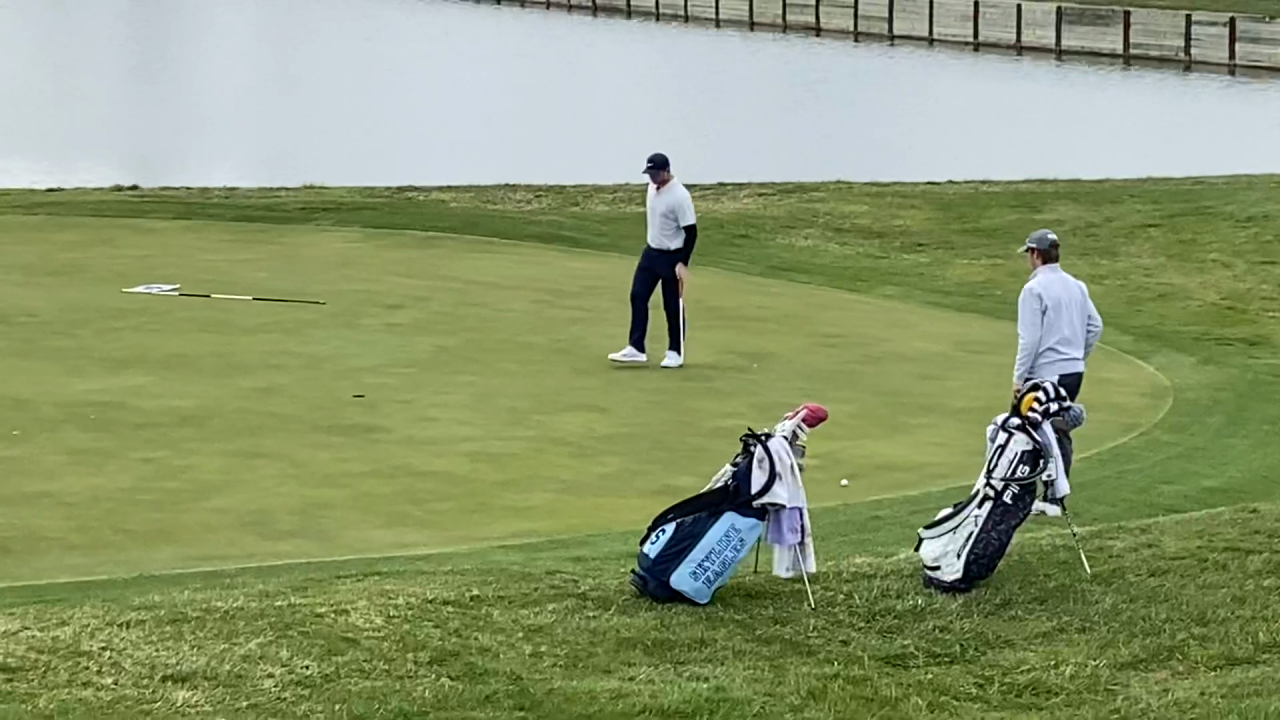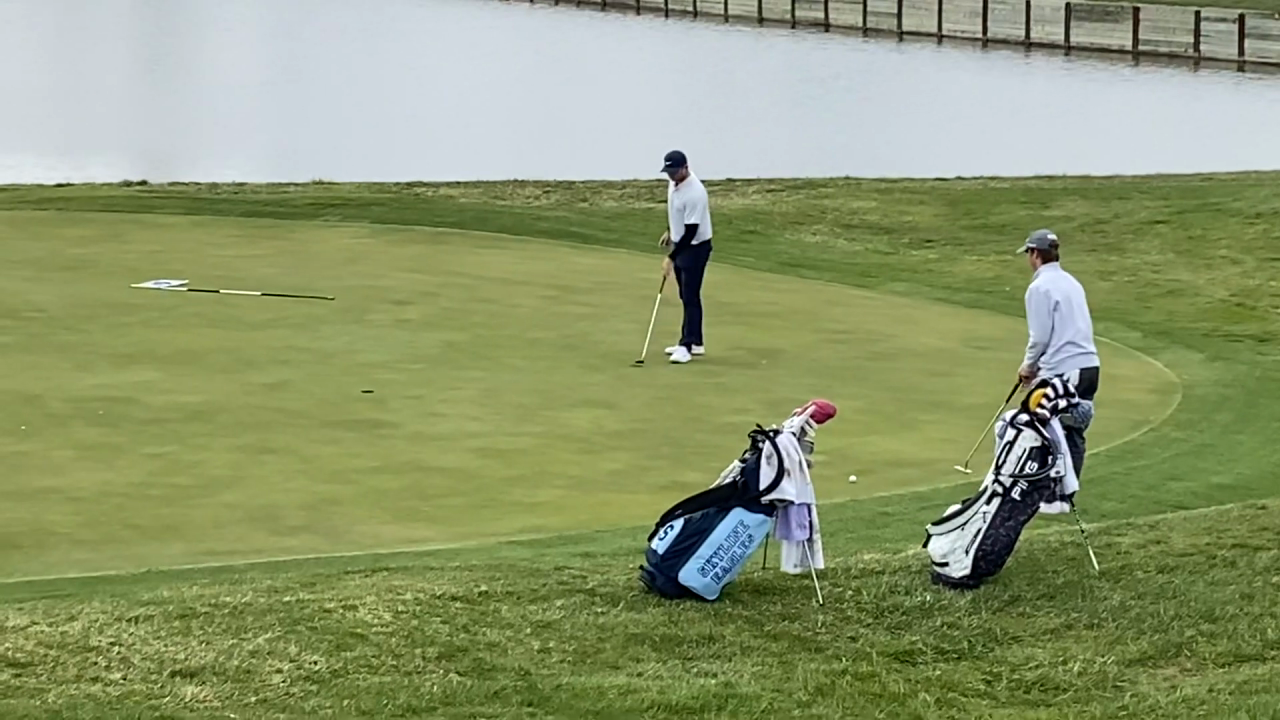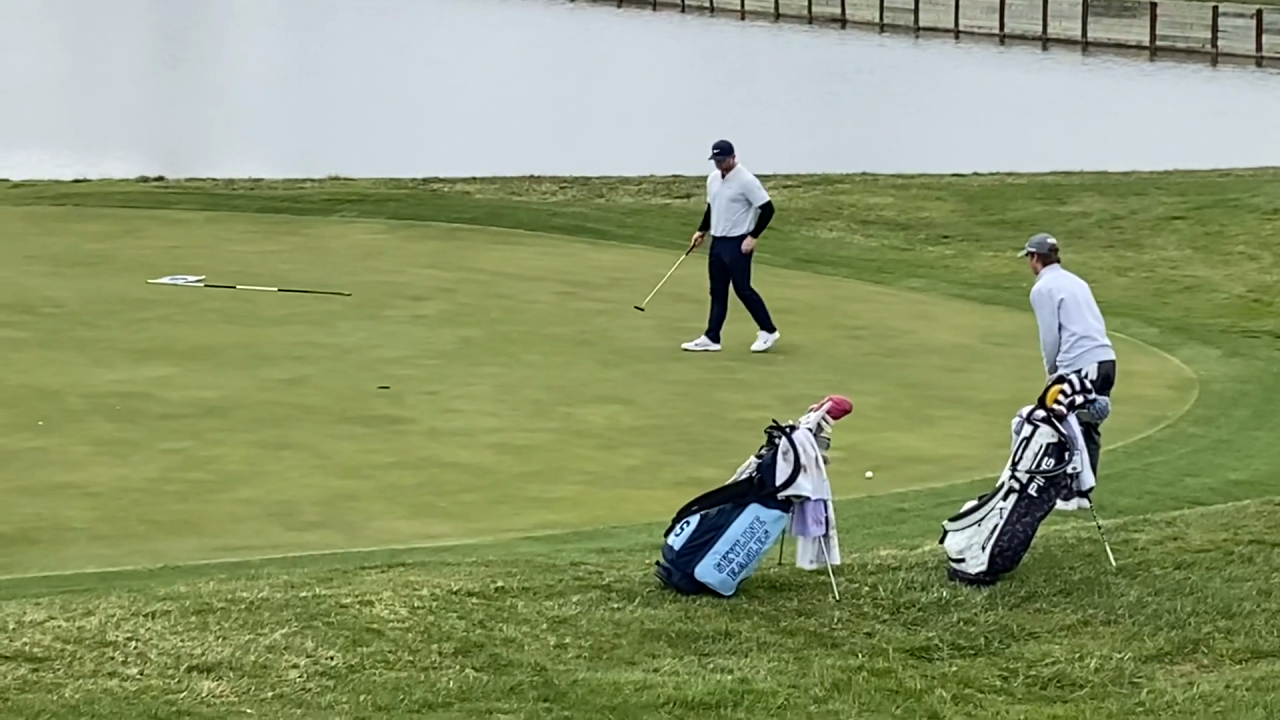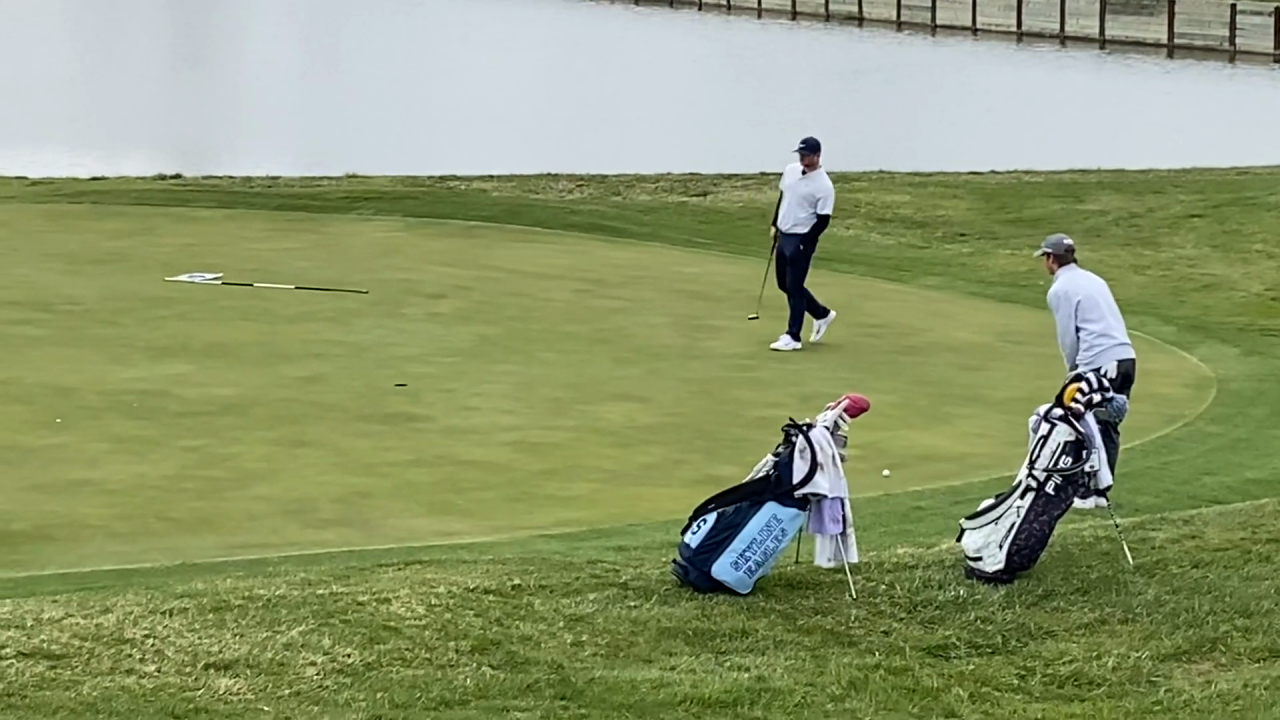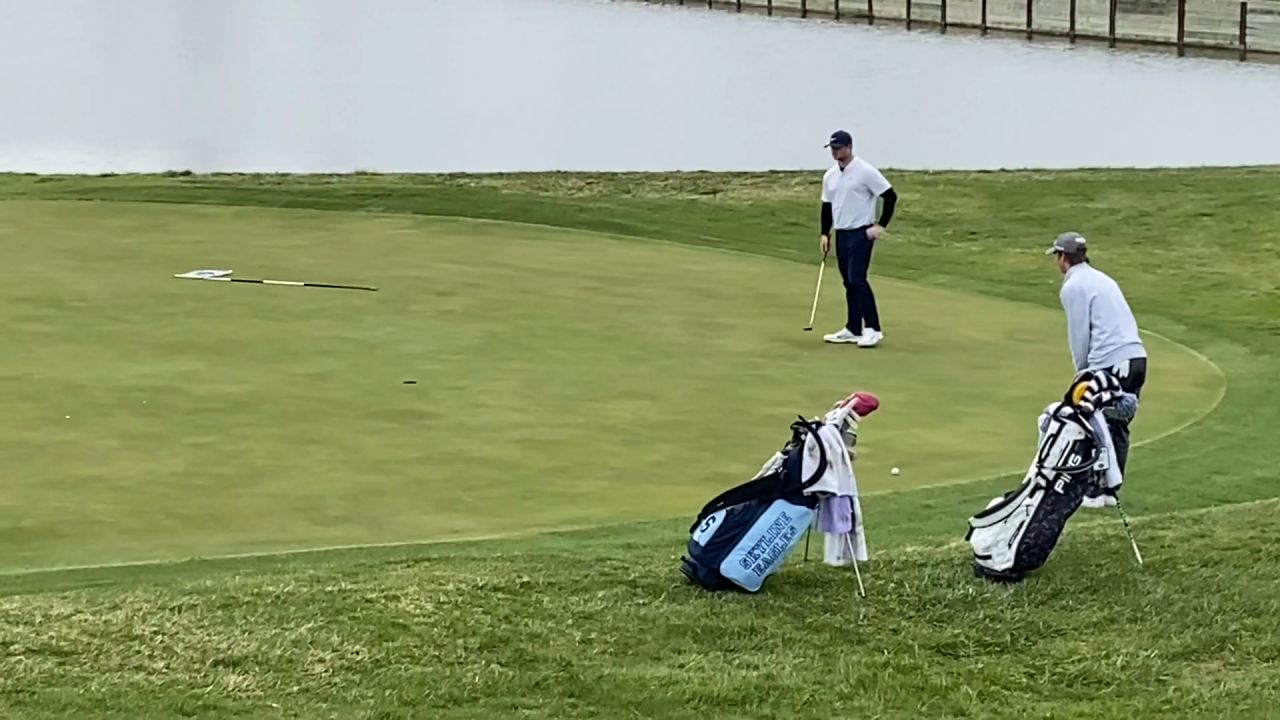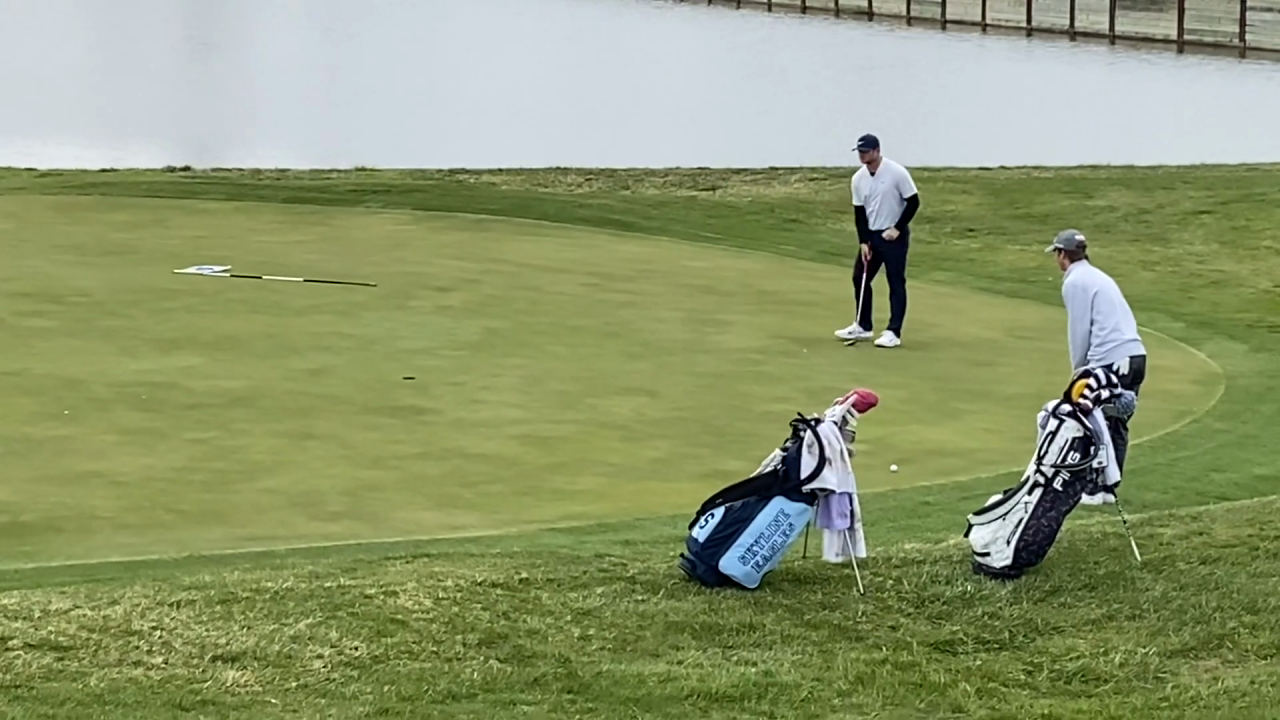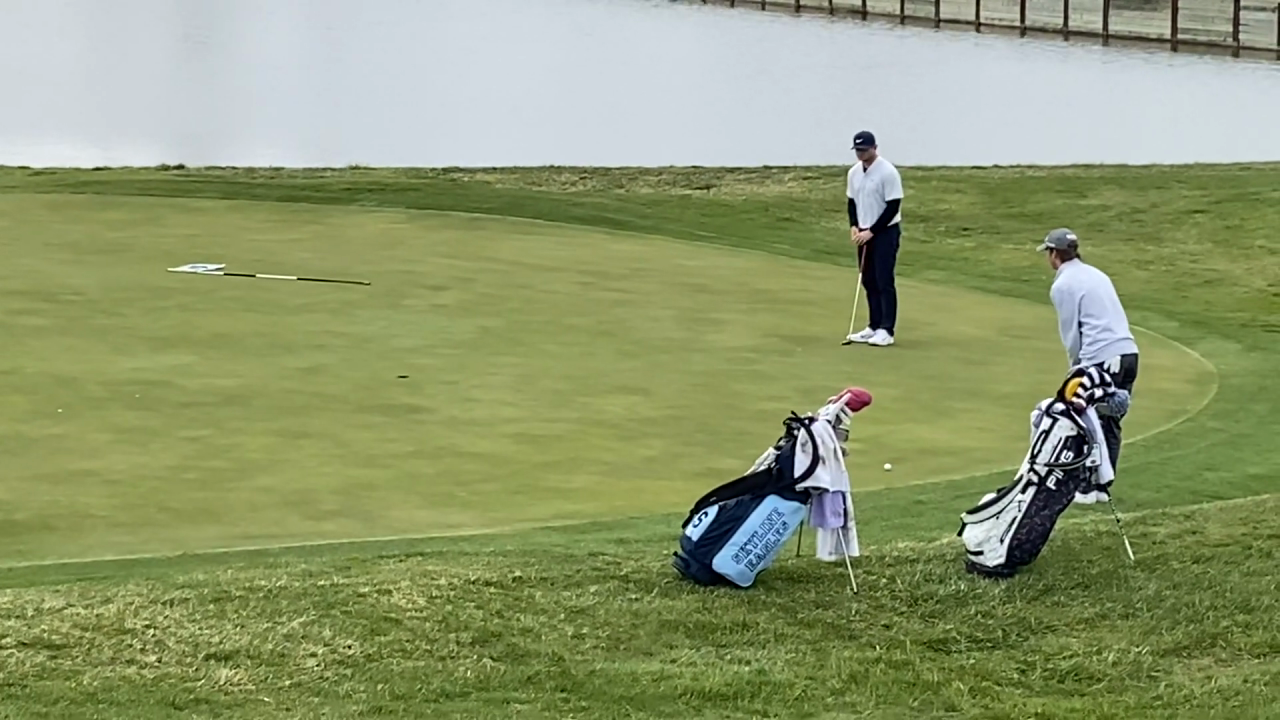
dt=0.7s
person 1, frame 1
left shoulder: (1034, 288)
right shoulder: (1077, 286)
left elbow: (1029, 339)
right elbow: (1095, 326)
left wrist: (1018, 377)
left hip: (1043, 376)
right hip: (1072, 372)
right knee: (1060, 434)
person 1, frame 2
left shoulder: (1039, 287)
right shoulder: (1072, 282)
left elbow: (1041, 336)
left wrist: (1029, 364)
right wrist: (1038, 366)
left hip: (1062, 370)
right hip: (1088, 366)
right knee: (1074, 433)
person 1, frame 3
left shoulder: (1042, 289)
right shoulder: (1075, 281)
left elbow: (1050, 337)
left wrist: (1051, 372)
left hip: (1078, 366)
right hip: (1105, 360)
right knee: (1089, 429)
left ankle: (1068, 495)
right ankle: (1082, 493)
person 1, frame 4
left shoulder: (1059, 290)
right shoulder: (1092, 279)
left elbow: (1068, 338)
left wrist: (1074, 371)
left hip: (1098, 364)
right hip: (1125, 358)
right knee: (1108, 428)
left ankle: (1084, 493)
right ankle: (1100, 491)
person 1, frame 5
left shoulder: (1072, 286)
right shoulder: (1101, 278)
left elbow: (1079, 335)
left wrist: (1081, 371)
right wrist: (1089, 368)
left hip: (1109, 363)
right hip: (1136, 358)
right knee: (1118, 427)
left ankle: (1094, 492)
right ankle: (1109, 490)
person 1, frame 6
left shoulder: (1075, 283)
right shoulder: (1099, 276)
left elbow: (1079, 331)
left wrist: (1077, 368)
right wrist: (1084, 368)
left hip: (1110, 361)
right hip: (1135, 356)
right knee: (1116, 425)
left ankle: (1094, 491)
right ankle: (1108, 489)
person 1, frame 7
left shoulder: (1063, 285)
right shoulder: (1095, 274)
left elbow: (1071, 332)
left wrist: (1076, 365)
right wrist: (1082, 362)
left hip: (1101, 359)
right hip: (1128, 353)
right knee: (1111, 424)
left ankle: (1086, 488)
right ankle: (1101, 486)
person 2, frame 1
left shoulder: (680, 196)
right shoulder: (652, 187)
left elbow: (691, 232)
left wrist: (683, 263)
left hip: (672, 256)
right hip: (651, 252)
left knee: (672, 305)
right knee: (638, 296)
left ankle: (675, 352)
right ankle: (636, 349)
person 2, frame 2
left shoulder: (695, 193)
right shoulder: (674, 184)
left elbow: (691, 232)
left wrist: (671, 258)
right wrist: (668, 231)
left hip: (695, 248)
right hip: (680, 246)
left knee: (690, 297)
right knee: (687, 295)
left ankle: (686, 346)
right ankle: (695, 341)
person 2, frame 3
left shoulder: (747, 181)
right shoulder: (713, 179)
left elbow: (767, 209)
left wrist: (753, 236)
right wrist: (702, 230)
left hip: (739, 244)
right hip: (717, 242)
left knee: (742, 289)
right knee: (717, 290)
left ankle: (768, 331)
right ankle: (712, 338)
person 2, frame 4
left shoulder: (824, 185)
right shoulder: (790, 171)
left elbow: (823, 221)
left wrist: (803, 243)
right wrist: (774, 225)
left hip: (802, 240)
right hip: (784, 237)
left knee: (793, 286)
right knee: (785, 284)
left ankle: (792, 337)
right ankle: (821, 314)
person 2, frame 5
left shoulder: (866, 171)
right shoulder: (830, 175)
left elbow: (890, 196)
right elbow: (827, 207)
left wrist: (881, 225)
right wrist: (824, 234)
left hip: (861, 234)
right hip: (841, 235)
left knee: (857, 280)
right knee: (849, 282)
left ankle: (872, 328)
right ankle: (853, 330)
person 2, frame 6
left shoulder: (897, 173)
right shoulder: (858, 178)
left elbow: (914, 202)
right elbow: (859, 212)
left wrist: (897, 228)
right wrist: (863, 242)
left hip: (895, 236)
right hip: (872, 236)
left knee: (895, 284)
right knee: (860, 278)
left ankle: (893, 332)
right ankle: (863, 325)
person 2, frame 7
left shoulder: (888, 172)
right shoulder: (853, 172)
left elbow: (893, 207)
left wrist: (872, 231)
right wrist: (854, 226)
left hip: (885, 233)
right hip: (865, 234)
left knee: (884, 282)
right knee: (869, 282)
left ankle: (887, 330)
right ankle: (874, 327)
